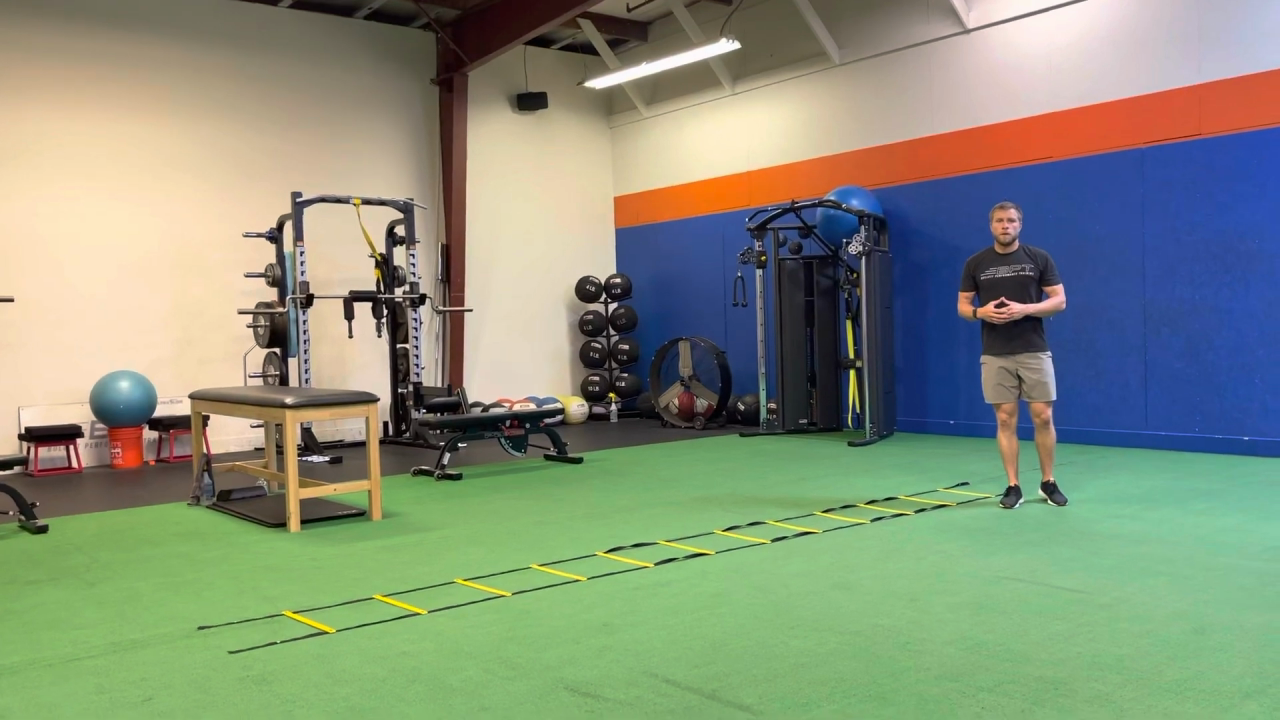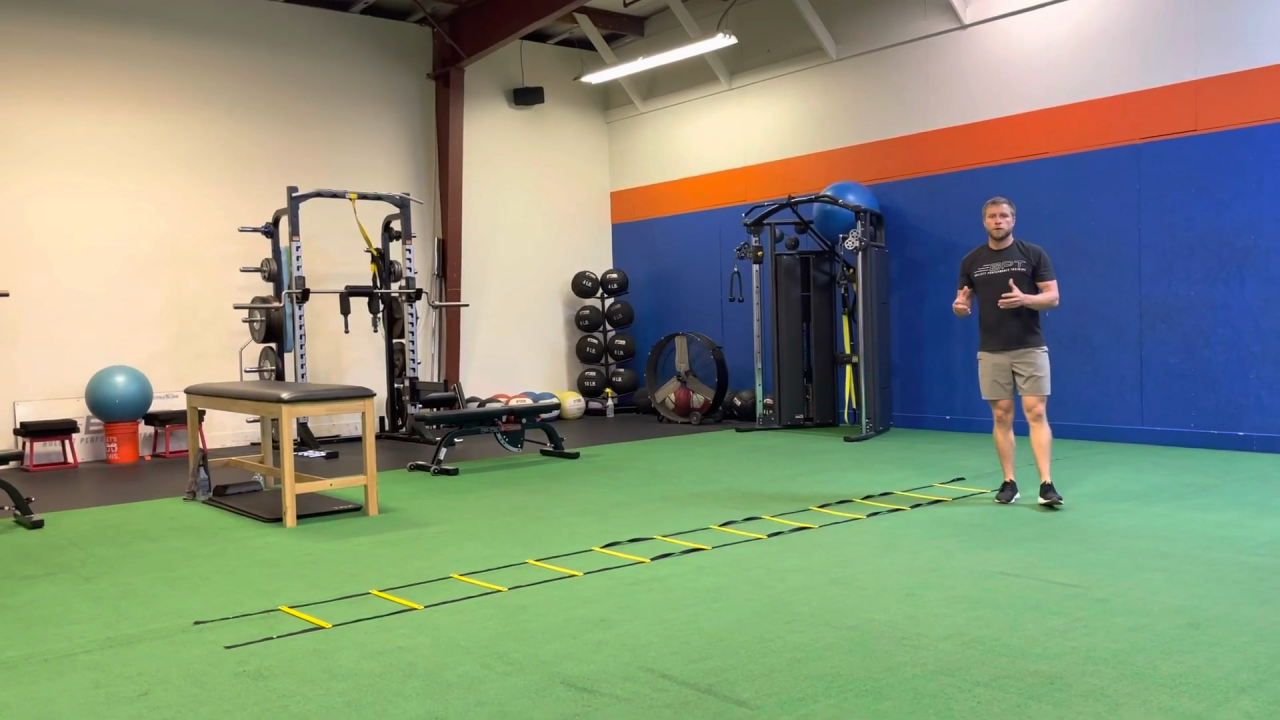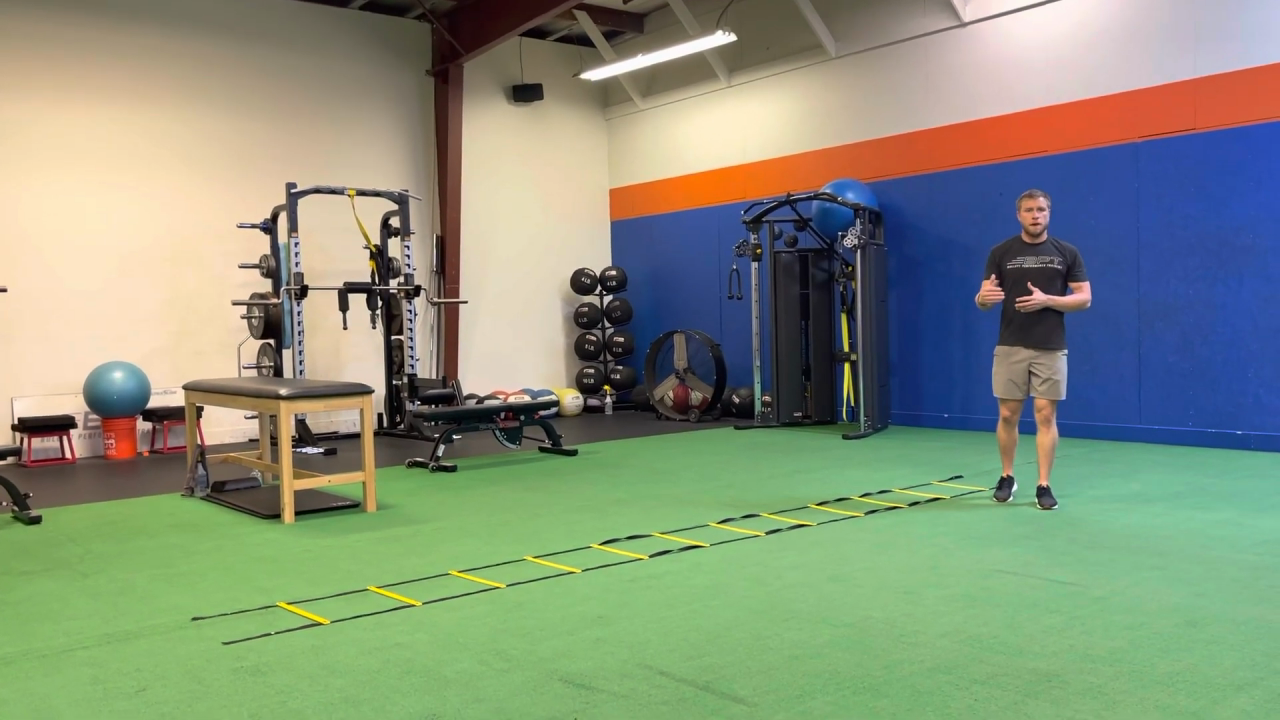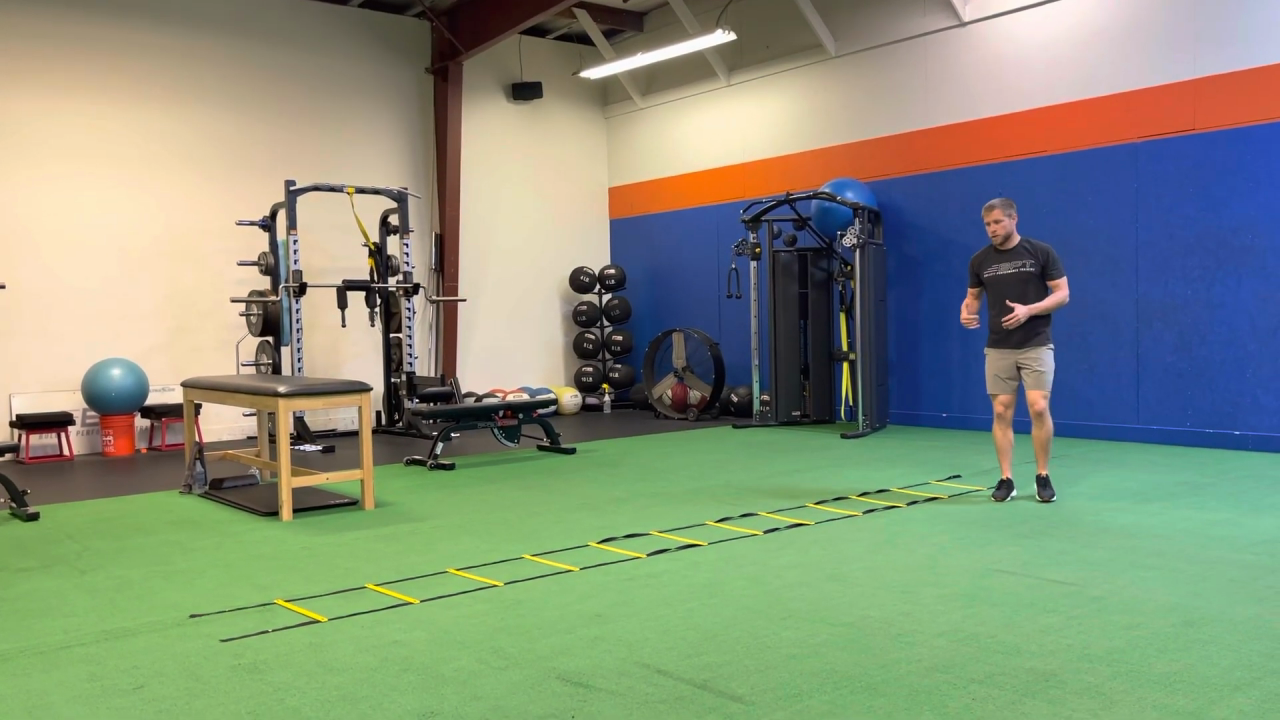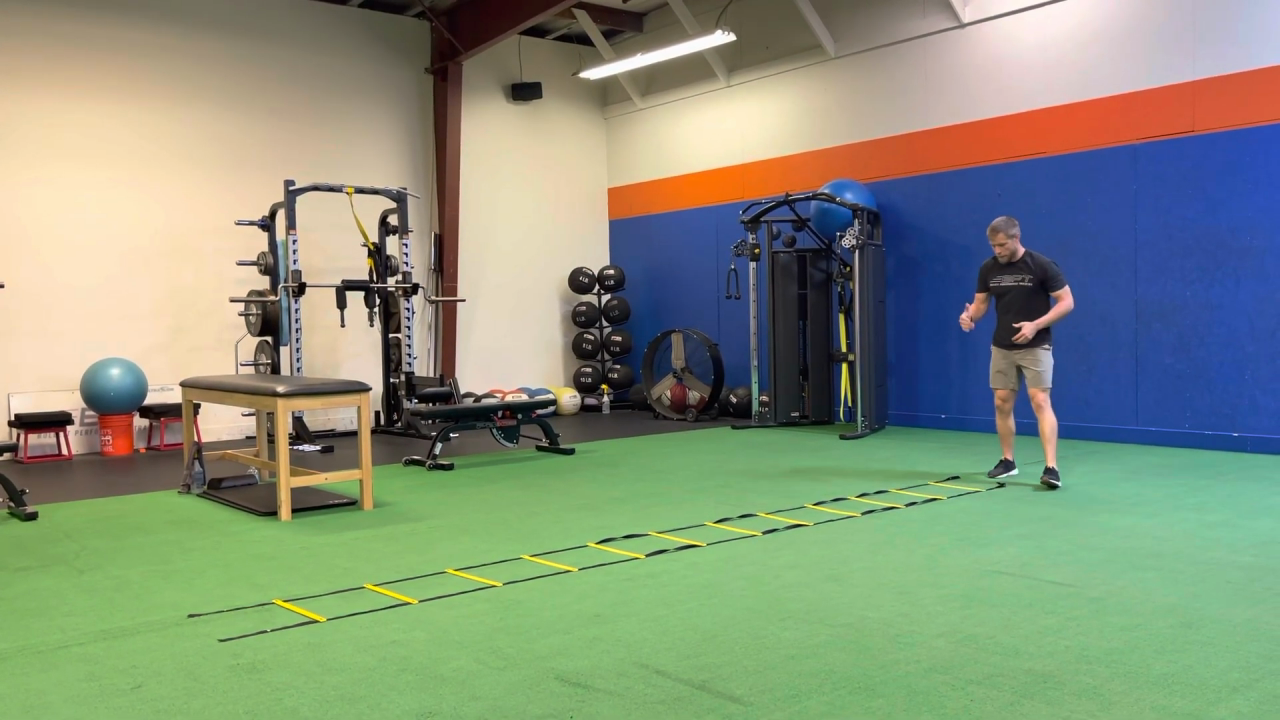
dt=1s
person 1, frame 1
left shoulder: (1039, 258)
right shoulder: (976, 263)
left elbow: (1059, 300)
right elbow: (962, 305)
left wrist: (1025, 309)
right wrist: (981, 312)
left hip: (1034, 352)
right hip: (995, 355)
left knee: (1043, 417)
right knee: (1006, 419)
left ankle: (1048, 483)
right ankle: (1013, 486)
person 1, frame 2
left shoulder: (1034, 254)
right shoulder: (971, 260)
left elbow: (1053, 297)
right elbow: (962, 303)
left wrist: (1025, 299)
right wrist: (959, 306)
left hip: (1030, 348)
right hip: (991, 351)
left knee: (1036, 413)
right knee: (1002, 416)
left ankle: (1046, 483)
right ankle: (1009, 481)
person 1, frame 3
left shoulder: (1067, 252)
right shoulder: (1001, 252)
left elbow: (1084, 298)
right elbow: (983, 298)
left wrist: (1047, 300)
right wrist: (985, 297)
left hip: (1051, 348)
right hip: (1010, 348)
left knee: (1046, 415)
right knee: (1008, 415)
left ankle: (1043, 485)
right ankle: (1007, 477)
person 1, frame 4
left shoulder: (1042, 252)
right shoulder: (980, 260)
left elbow: (1062, 294)
right elbow: (973, 297)
left wrist: (1028, 310)
right wrist: (966, 313)
left hip: (1036, 345)
right hip: (998, 349)
left knee: (1039, 409)
right knee: (1002, 412)
left ankle: (1042, 476)
right ankle: (1006, 479)
person 1, frame 5
left shoulder: (1043, 266)
right shoulder: (988, 268)
left elbow: (1066, 302)
right elbow: (981, 302)
left wrist: (1036, 325)
right wrist: (968, 316)
left hip: (1035, 346)
right hip: (1002, 347)
left knee: (1041, 402)
right knee: (1002, 404)
left ankle: (1051, 467)
right ankle: (1008, 460)
